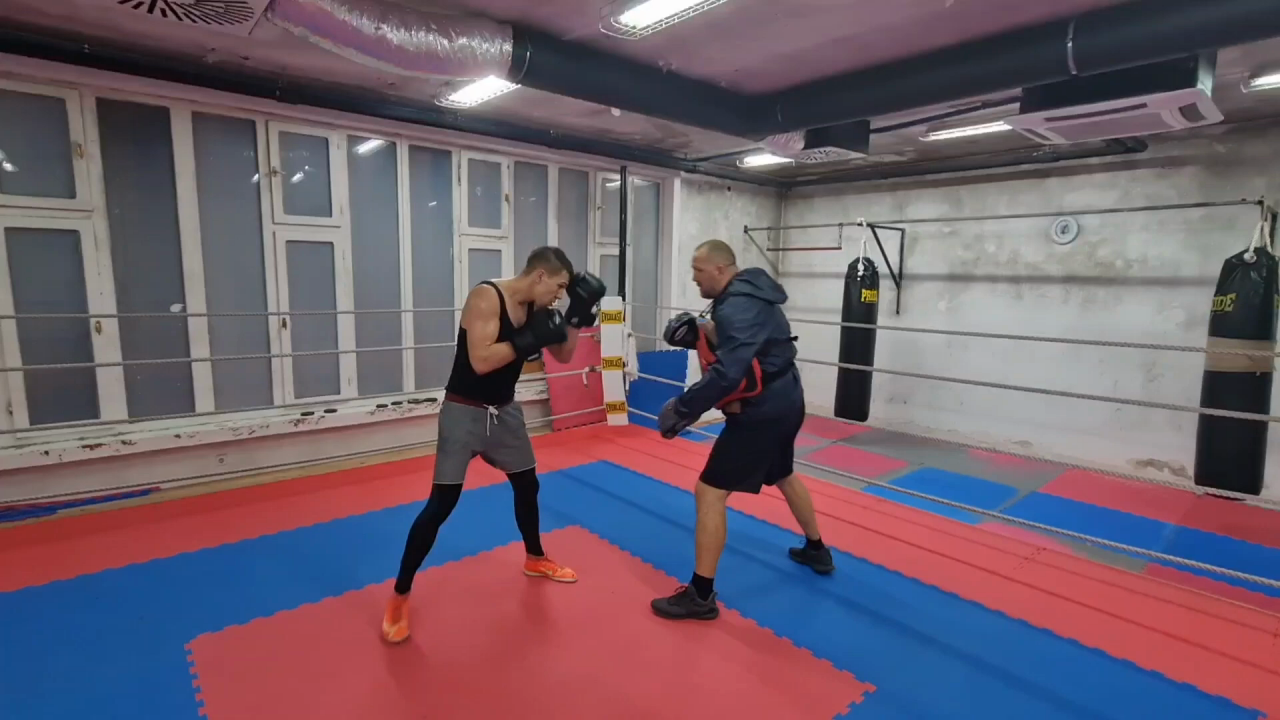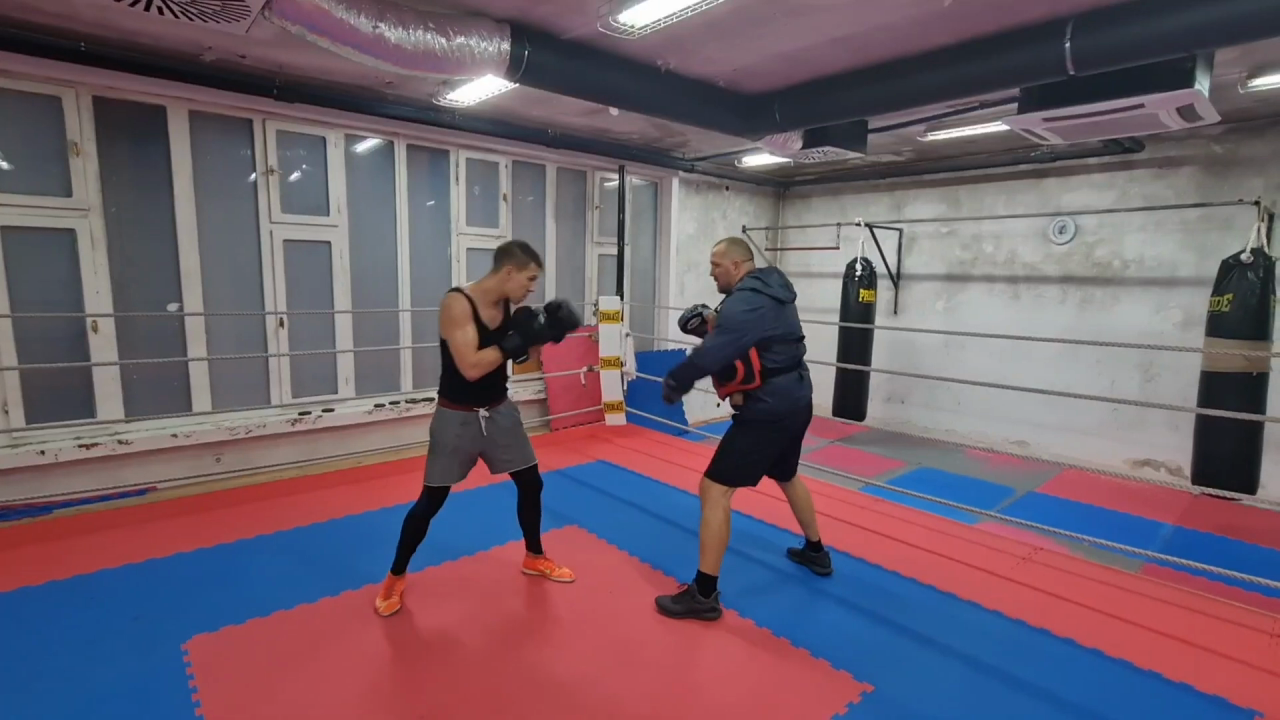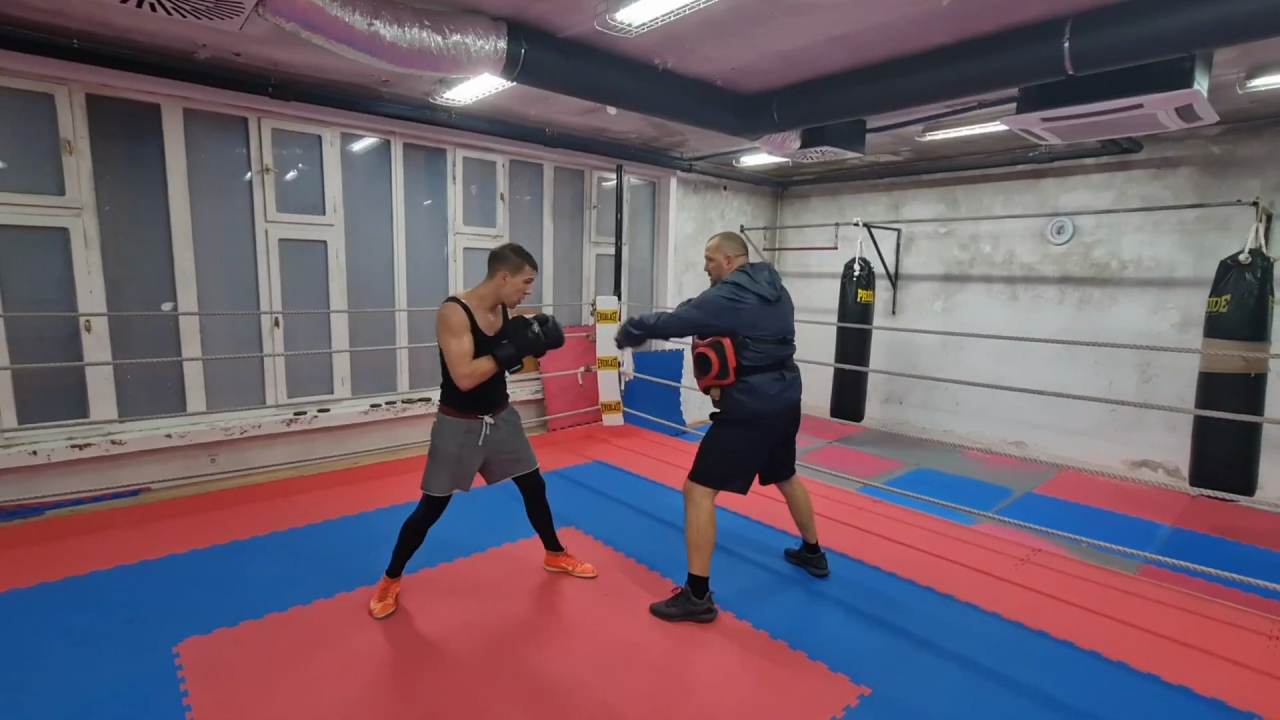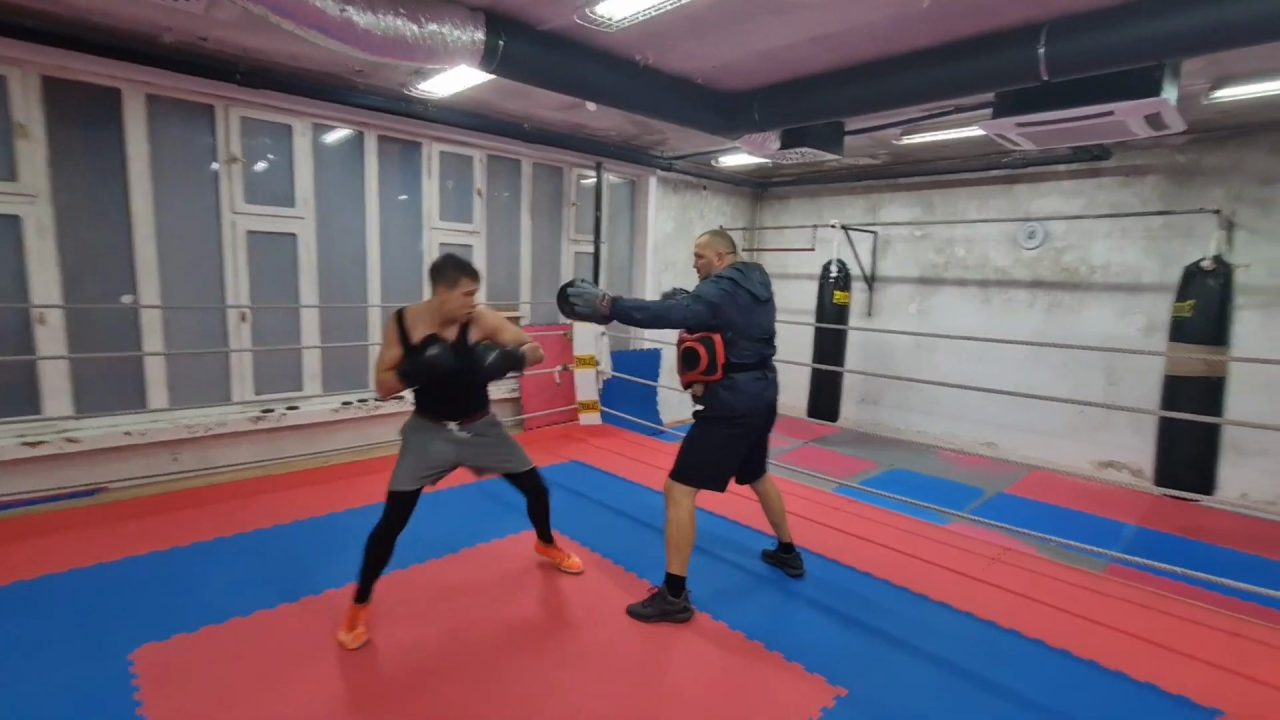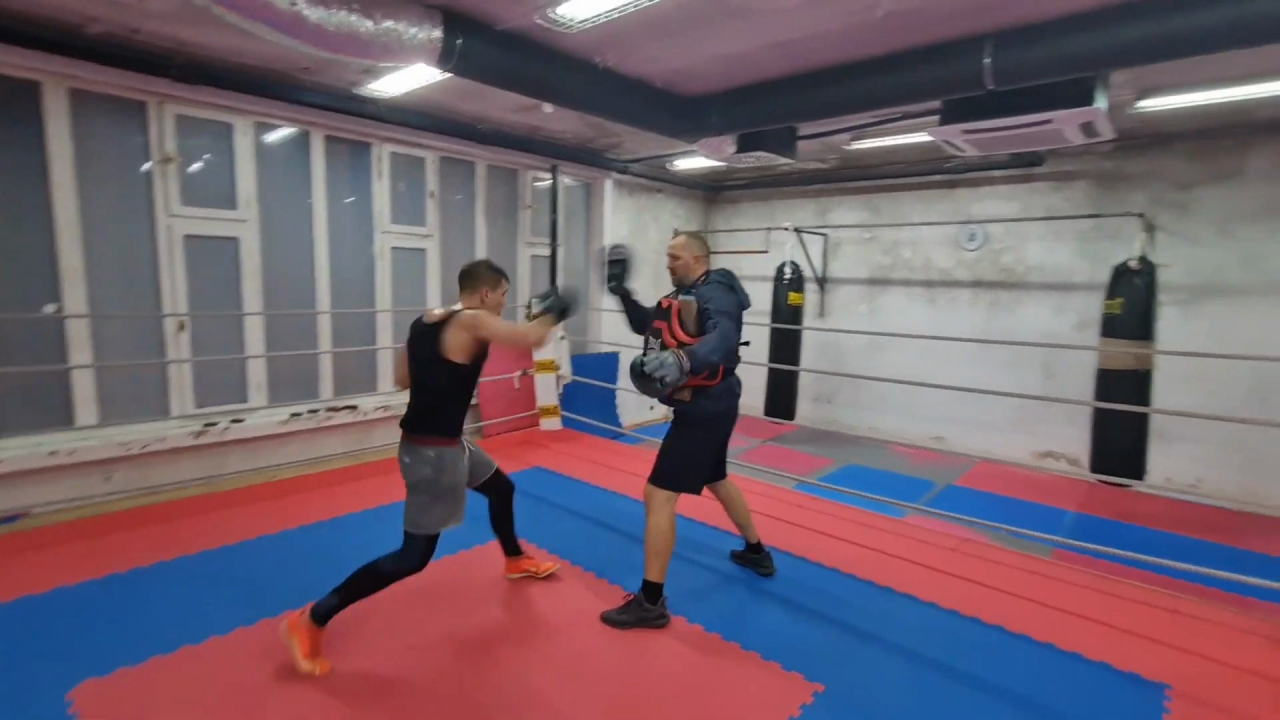
dt=0.3s
person 1, frame 1
left shoulder: (535, 308)
right shoulder: (485, 297)
left elbow: (564, 355)
right elbow: (481, 361)
left wrist: (579, 313)
right wrist: (530, 340)
left hip: (504, 411)
right hip: (464, 411)
left knee: (528, 485)
right knee: (442, 503)
left ankle: (535, 558)
right ankle: (400, 595)
person 1, frame 2
left shoulder: (507, 306)
right shoulder: (457, 303)
left elbow: (523, 352)
right elbow: (470, 368)
left wrist: (551, 327)
right wrist: (516, 339)
left hip: (499, 411)
right hip: (457, 416)
left knee: (531, 482)
right knee: (432, 501)
left ankle: (534, 557)
right ankle: (396, 578)
person 1, frame 3
left shoulder: (505, 309)
right shoulder: (454, 313)
right elbow: (464, 377)
left wrist: (537, 340)
right wrist: (511, 349)
left hip: (500, 418)
right hip: (458, 425)
left knee: (534, 487)
right knee: (431, 509)
left ankle: (555, 555)
right ankle: (391, 579)
person 1, frame 4
left shoulder: (481, 319)
right shoulder: (401, 323)
left elbow: (532, 348)
right elbow: (382, 387)
left wrist: (513, 357)
right wrist: (415, 371)
left hip: (478, 425)
right hip: (427, 429)
left knee: (535, 484)
right knee: (393, 518)
left ankle: (548, 545)
right ankle: (359, 604)
person 1, frame 5
left shoulder: (425, 322)
right shoulder: (473, 322)
left elbow: (405, 378)
right elbow: (526, 339)
right wrist: (551, 309)
left hip: (449, 444)
right hip: (435, 451)
left knee: (501, 487)
right knee: (413, 557)
left ankle: (516, 558)
right ankle: (314, 622)
person 2, frame 1
left shoulder: (738, 307)
right shoulder: (748, 296)
left elbow: (727, 372)
left wrist: (682, 407)
right wrist: (695, 334)
left hip: (761, 412)
right hip: (784, 403)
left knee: (709, 493)
right knee: (783, 476)
left ankle: (701, 595)
right ankle: (817, 550)
person 2, frame 2
left shoulder: (744, 302)
right shoulder: (768, 294)
left elbow: (712, 355)
left wrist: (675, 381)
right wrist: (711, 323)
left hip: (766, 410)
right hip: (794, 402)
left knee: (714, 489)
right knee: (786, 476)
left ankle: (704, 593)
right ankle: (815, 551)
person 2, frame 3
left shoulder: (728, 296)
right shoulder: (775, 293)
left elbow: (675, 321)
left wrist: (632, 330)
right wrist: (711, 328)
left hip: (749, 410)
right hip: (785, 402)
left knee: (699, 491)
right knee: (785, 477)
left ankle: (698, 596)
right ankle: (812, 553)
person 2, frame 4
left shoulder: (720, 290)
right shoulder: (756, 290)
left elbow: (671, 313)
left wrist: (606, 305)
right wrist: (689, 302)
left hip: (729, 407)
right hip: (760, 400)
left knee: (679, 489)
right knee: (757, 477)
left ankle: (674, 595)
right ankle: (788, 553)
person 2, frame 5
left shoulder: (715, 296)
right shoulder: (683, 297)
left elbow: (720, 343)
right elbow: (647, 324)
left wrist: (684, 361)
right wrist: (621, 288)
left hip: (705, 409)
right hip: (706, 406)
left knee: (659, 495)
right knee: (717, 480)
left ankle: (651, 601)
right ankle: (757, 553)
